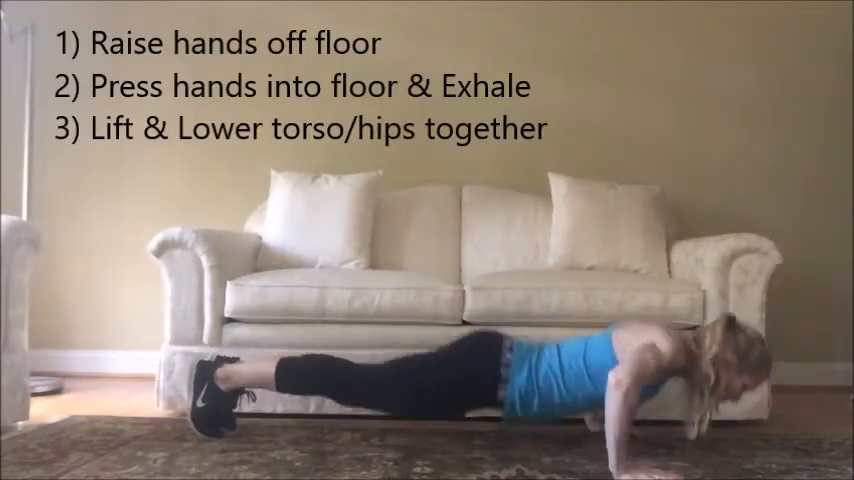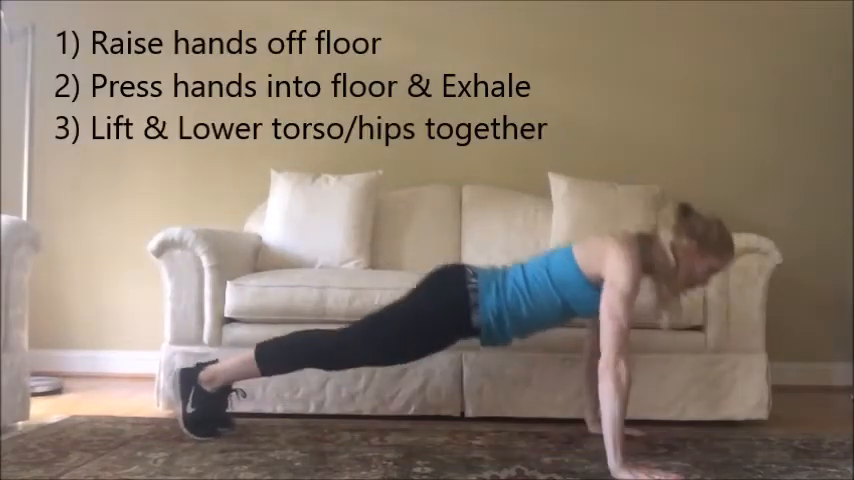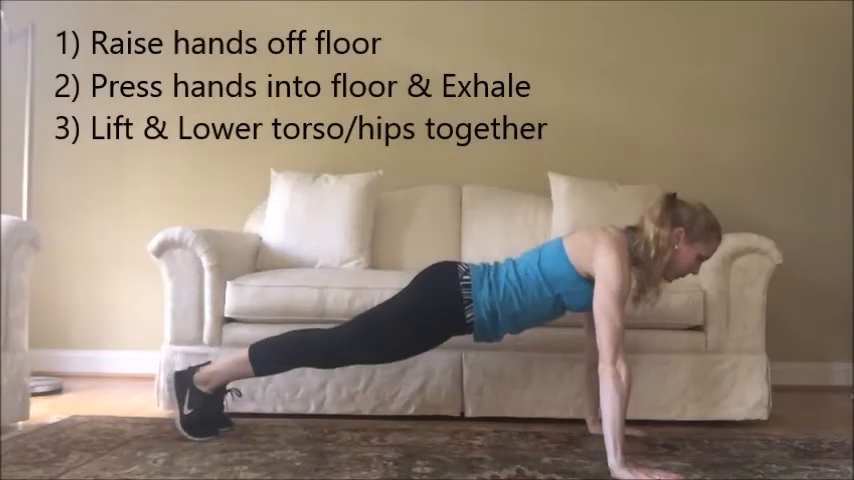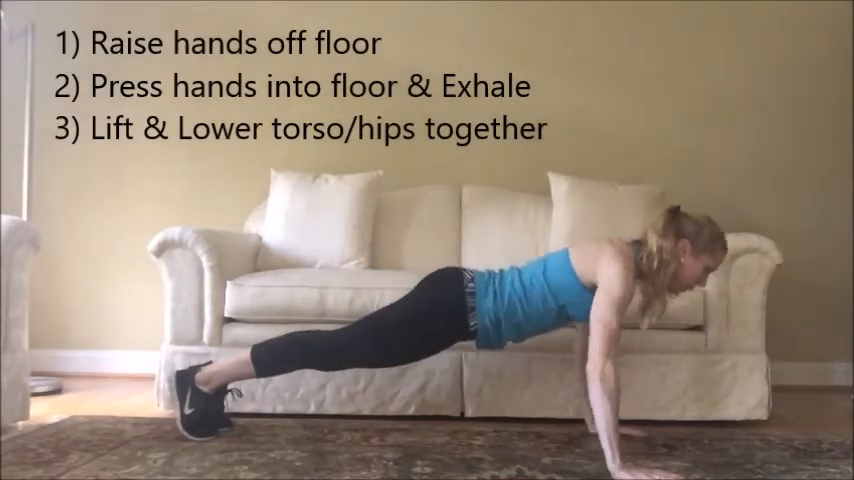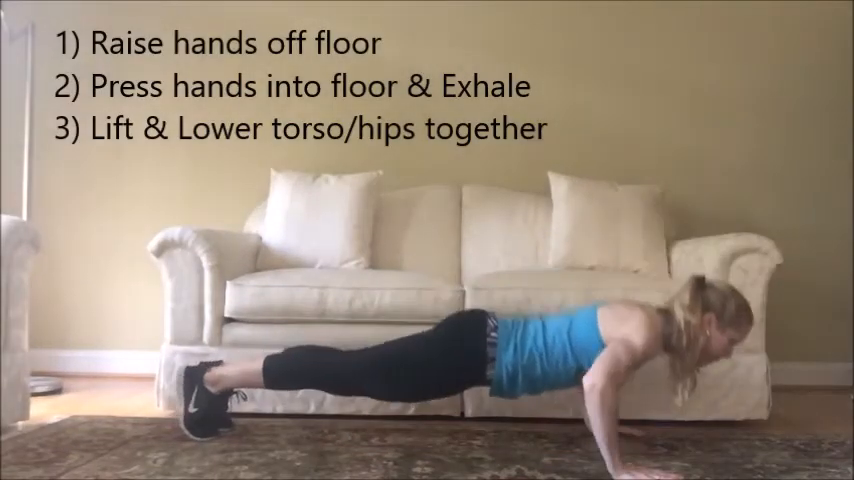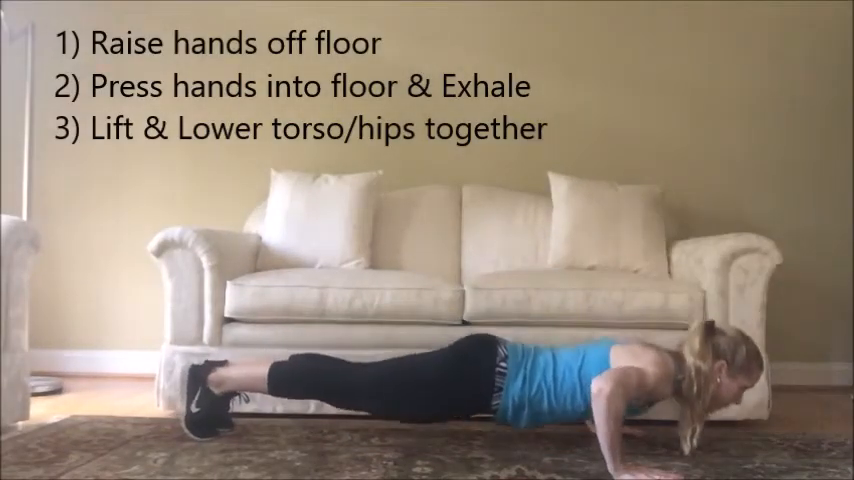
dt=0.4s
person 1, frame 1
left shoulder: (666, 343)
right shoulder: (671, 349)
right elbow: (621, 383)
left wrist: (597, 415)
left hip: (500, 365)
right hip: (493, 371)
left knee: (360, 381)
right knee: (358, 384)
left ankle: (230, 371)
right ankle: (226, 375)
person 1, frame 2
left shoulder: (628, 255)
right shoulder: (627, 262)
left elbow: (598, 346)
right elbow: (610, 364)
left wrist: (598, 421)
left hip: (469, 297)
right hip: (461, 302)
left knee: (343, 347)
right knee: (343, 348)
left ankle: (214, 379)
right ankle: (208, 378)
person 1, frame 3
left shoulder: (618, 249)
right shoulder: (614, 256)
left elbow: (596, 348)
right elbow: (612, 364)
left wrist: (597, 419)
left hip: (462, 295)
right hip: (455, 299)
left knee: (338, 346)
right knee: (338, 347)
left ankle: (208, 381)
right ankle: (204, 380)
person 1, frame 4
left shoulder: (622, 259)
right shoulder: (620, 266)
left elbow: (592, 349)
right elbow: (600, 367)
left wrist: (597, 420)
left hip: (465, 300)
right hip: (459, 305)
left knee: (340, 349)
right knee: (338, 350)
left ankle: (210, 379)
right ankle: (205, 379)
person 1, frame 5
left shoulder: (647, 320)
right shoulder: (646, 329)
right elbow: (596, 385)
left wrist: (606, 424)
left hip: (485, 341)
right hip: (480, 350)
left knee: (348, 370)
right knee: (348, 372)
left ankle: (216, 376)
right ankle: (214, 379)
person 1, frame 6
left shoulder: (656, 359)
right shoulder: (660, 370)
right elbow: (604, 389)
left wrist: (610, 421)
left hip: (493, 366)
right hip: (487, 377)
left knee: (352, 383)
right knee: (351, 386)
left ankle: (220, 377)
right ankle: (218, 379)
